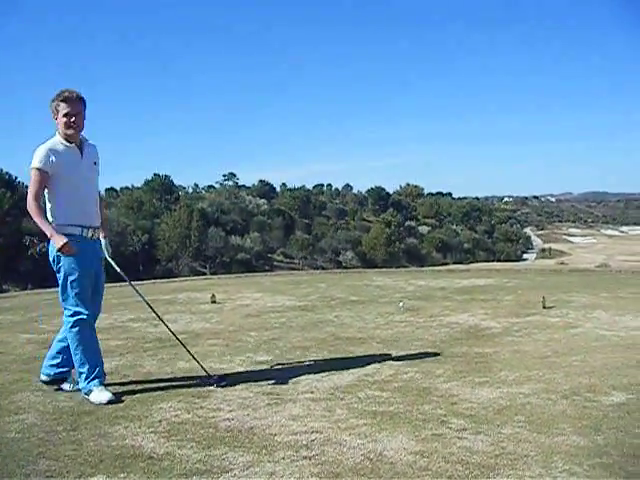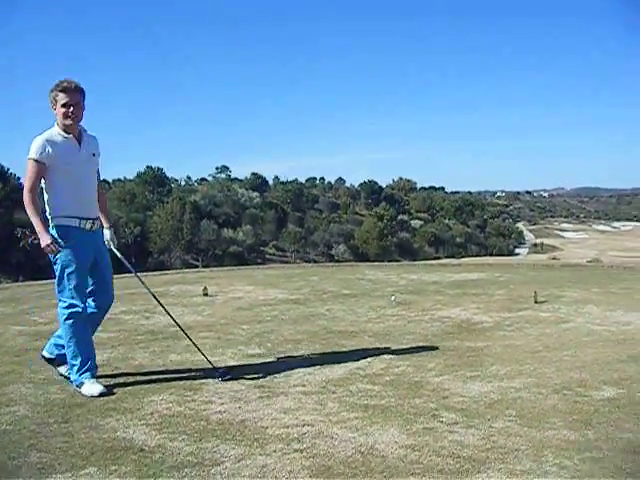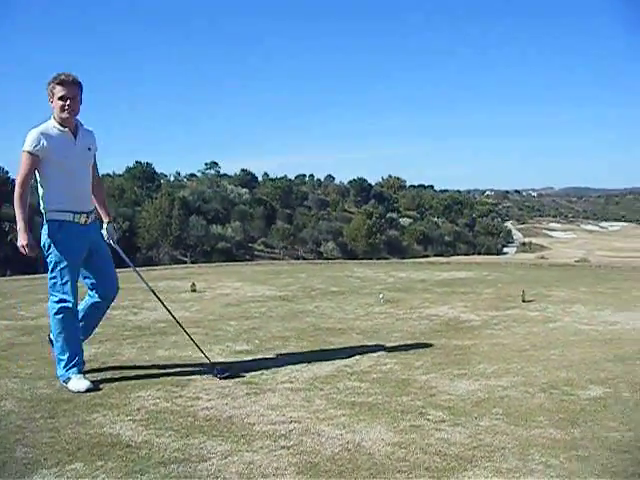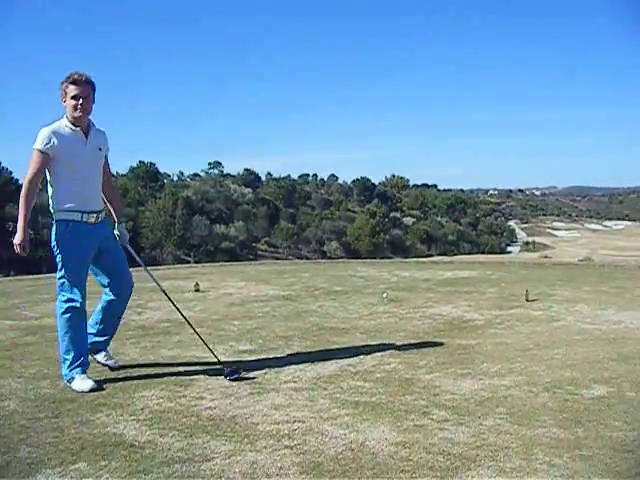
dt=0.1s
person 1, frame 1
left shoulder: (91, 150)
right shoulder: (47, 153)
right elbow: (33, 201)
left wrist: (103, 234)
right wrist: (54, 235)
left hip: (93, 241)
right hip: (69, 242)
left knee: (87, 310)
right knee: (78, 313)
left ankle: (54, 369)
right ankle: (90, 382)
person 1, frame 2
left shoulder: (92, 142)
right shoulder: (44, 144)
right elbow: (29, 192)
left wrist: (107, 226)
right wrist: (43, 232)
left hip: (93, 232)
right hip: (66, 234)
left knee: (102, 298)
right knee: (73, 305)
left ankle: (57, 350)
right ankle: (82, 374)
person 1, frame 3
left shoulder: (89, 137)
right shoulder: (39, 137)
right elbow: (22, 185)
left wrist: (108, 221)
right wrist: (23, 230)
left hip: (90, 225)
right hip: (61, 227)
left knee: (107, 287)
right knee: (63, 299)
left ankle: (62, 338)
right ankle: (69, 369)
person 1, frame 4
left shoulder: (100, 137)
right shoulder: (51, 135)
right elbow: (30, 183)
left wrist: (119, 222)
right wrist: (22, 228)
left hip: (101, 225)
right hip: (70, 227)
left knee: (122, 286)
right knee: (71, 299)
left ankle: (94, 342)
right ankle: (74, 369)
